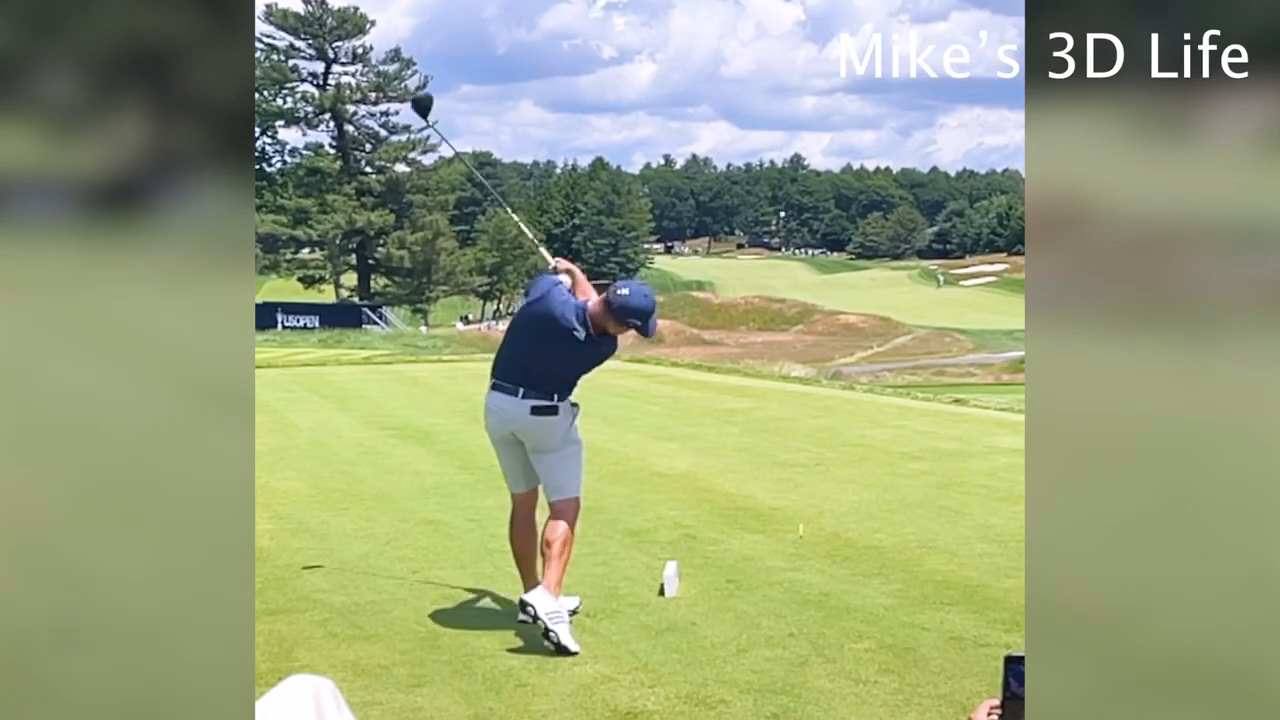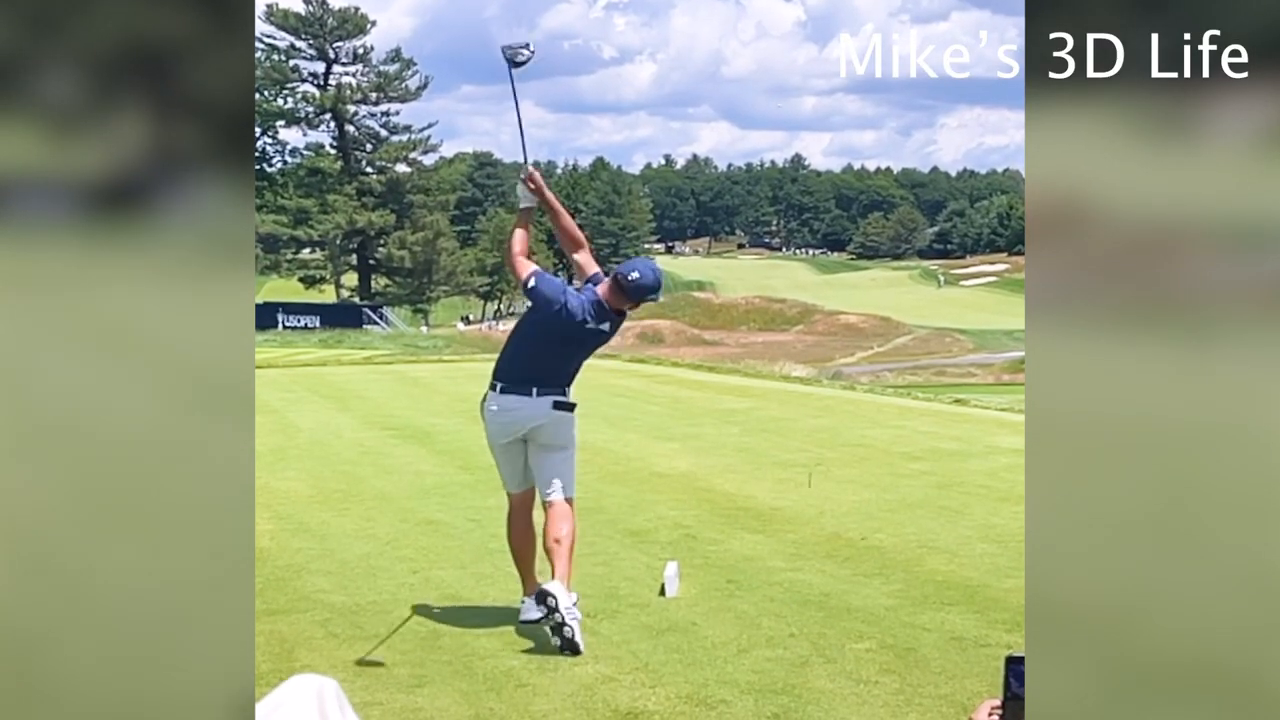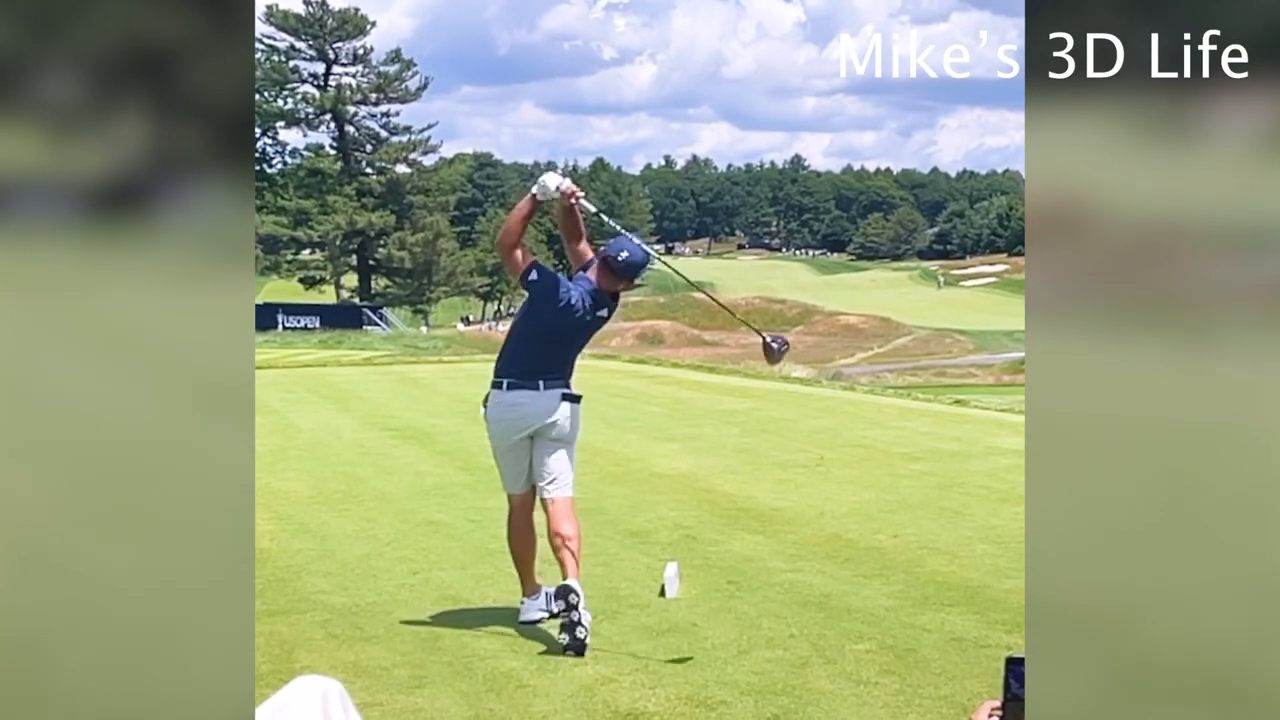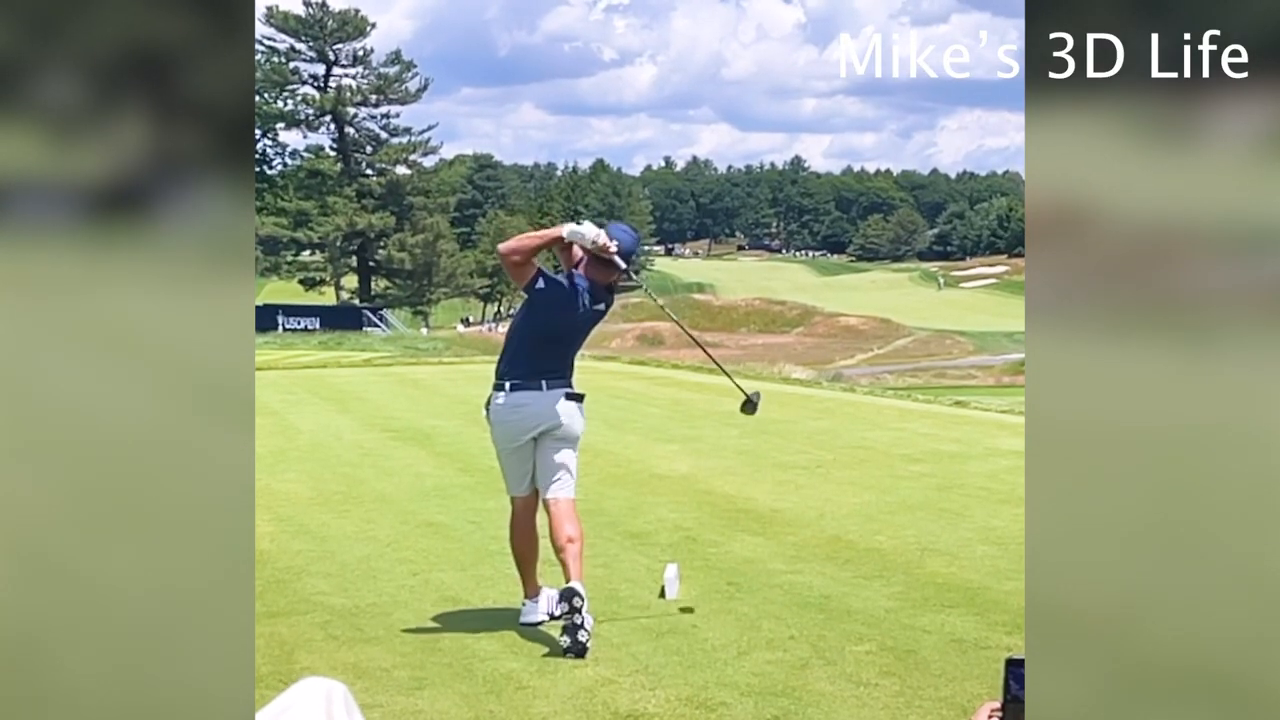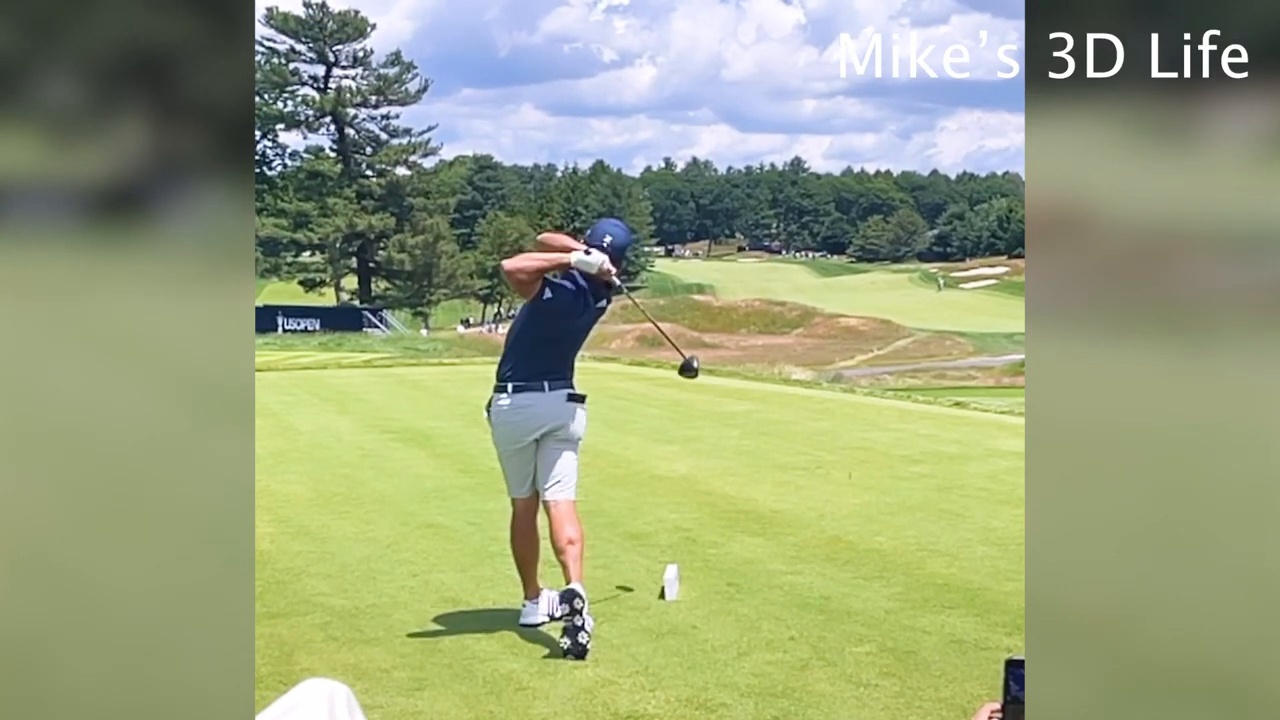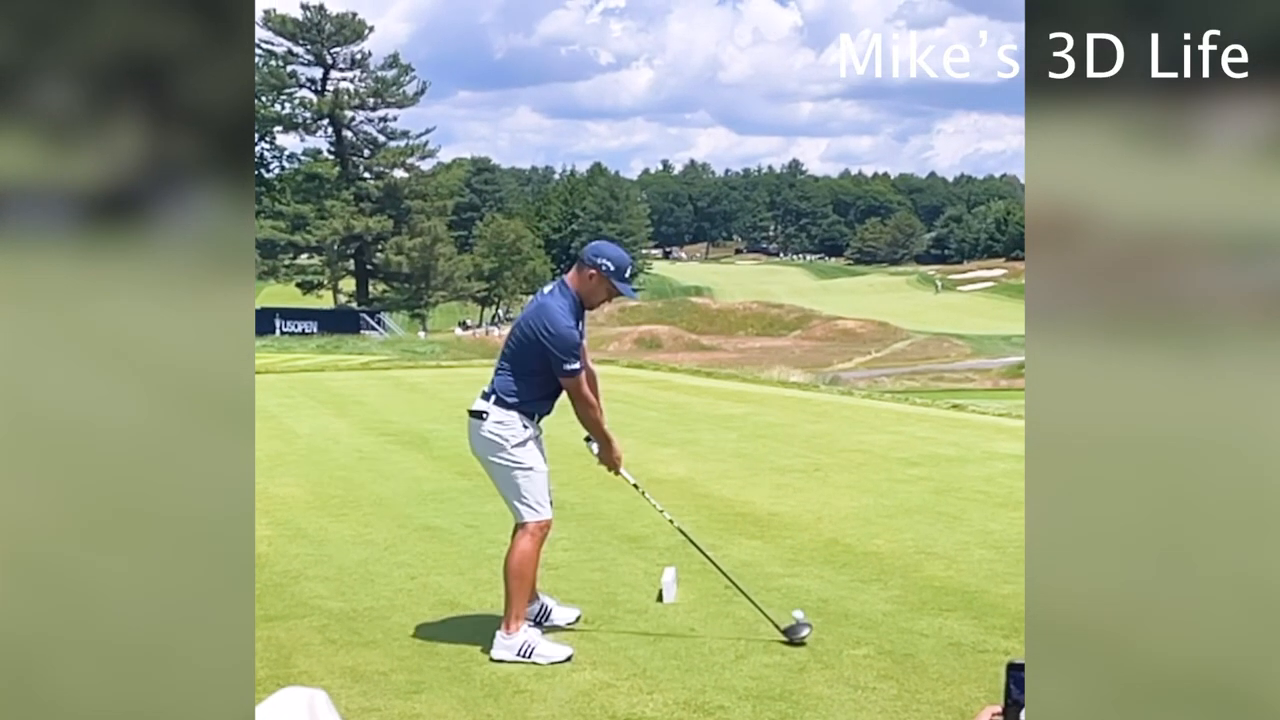
dt=0.1s
person 1, frame 1
left shoulder: (548, 289)
right shoulder: (595, 335)
left wrist: (571, 273)
left hip: (501, 404)
right hip: (547, 416)
left knee: (523, 499)
right knee: (564, 506)
left ankle: (536, 598)
right ankle: (547, 600)
person 1, frame 2
left shoulder: (558, 300)
right shoulder: (608, 323)
left elbow: (516, 257)
right elbow: (579, 249)
left wrist: (529, 204)
left hip: (502, 406)
right hip: (551, 410)
left knee: (520, 503)
right knee: (558, 503)
left ankle: (532, 597)
right ankle: (558, 589)
person 1, frame 3
left shoulder: (555, 292)
right shoulder: (605, 304)
left elbow: (505, 244)
right elbow: (582, 251)
left wrist: (538, 194)
right wrist: (568, 198)
left hip: (506, 402)
right hip: (555, 404)
left knee: (519, 500)
right knee: (558, 497)
left ankle: (533, 597)
right ankle: (567, 587)
person 1, frame 4
left shoulder: (553, 291)
right shoulder: (602, 297)
left elbow: (507, 254)
right elbow: (574, 256)
left wrist: (564, 231)
right wrist: (570, 235)
left hip: (511, 405)
right hip: (558, 406)
left knee: (523, 504)
right knee: (560, 501)
left ankle: (533, 600)
right ankle: (574, 588)
person 1, frame 5
right shoulder: (597, 293)
left wrist: (575, 256)
right wrist: (576, 255)
left hip: (515, 407)
right hip: (560, 406)
left knee: (524, 505)
right knee: (561, 502)
left ankle: (533, 601)
right ankle: (573, 594)
person 1, frame 6
left shoulder: (562, 304)
right shoulder: (558, 321)
left elbow: (586, 373)
right elbow: (580, 396)
left wrist: (601, 434)
right wrist: (605, 441)
left hip: (514, 422)
right hip: (505, 425)
left knee: (533, 514)
right knee: (535, 520)
left ankle: (529, 603)
right ankle: (512, 634)
